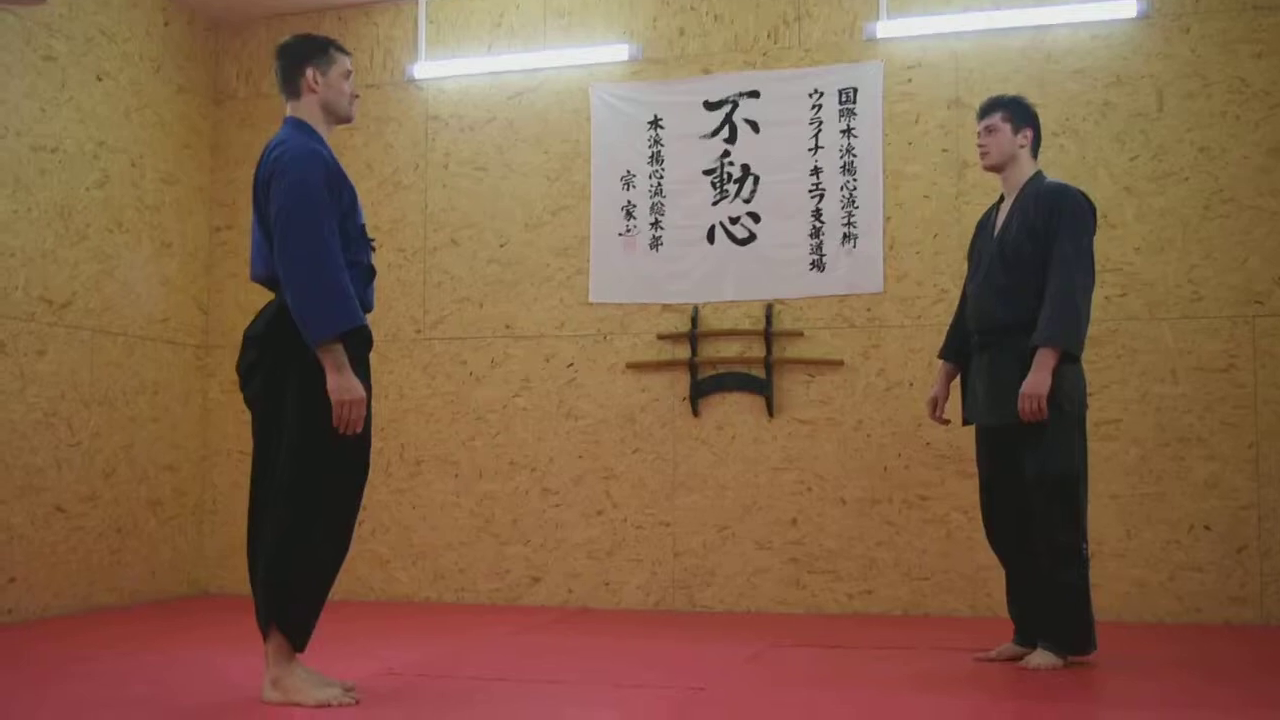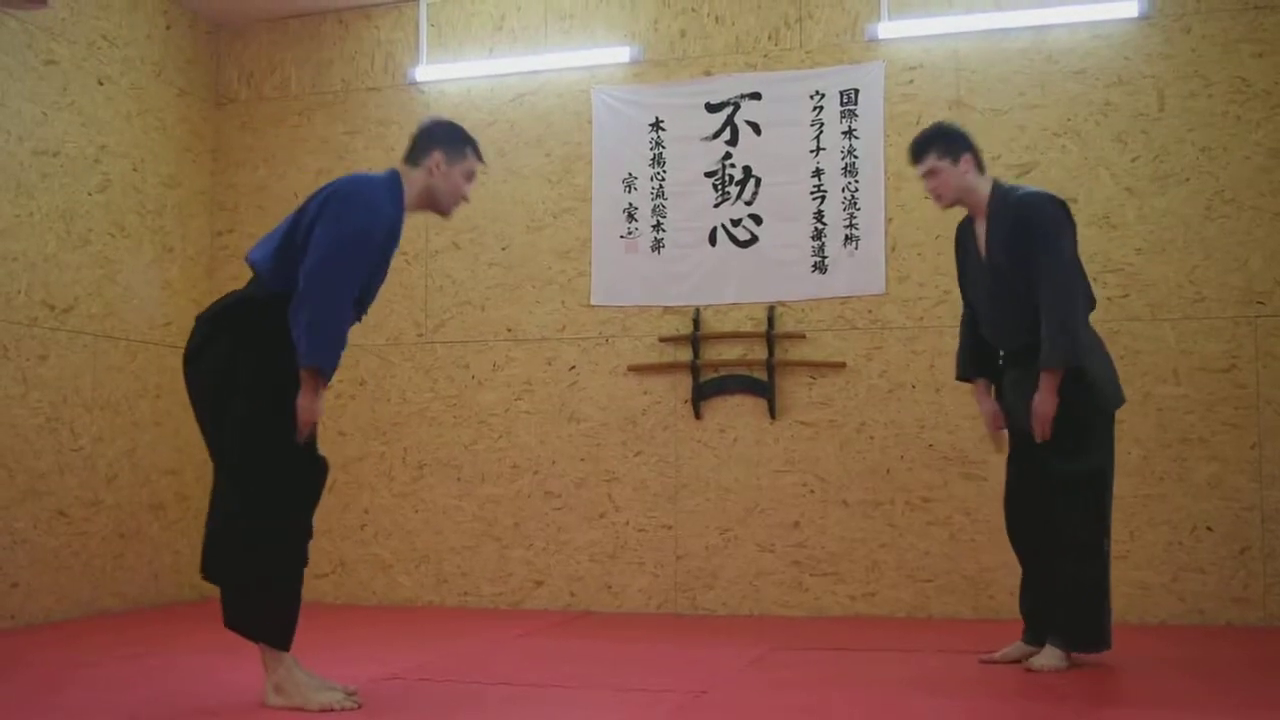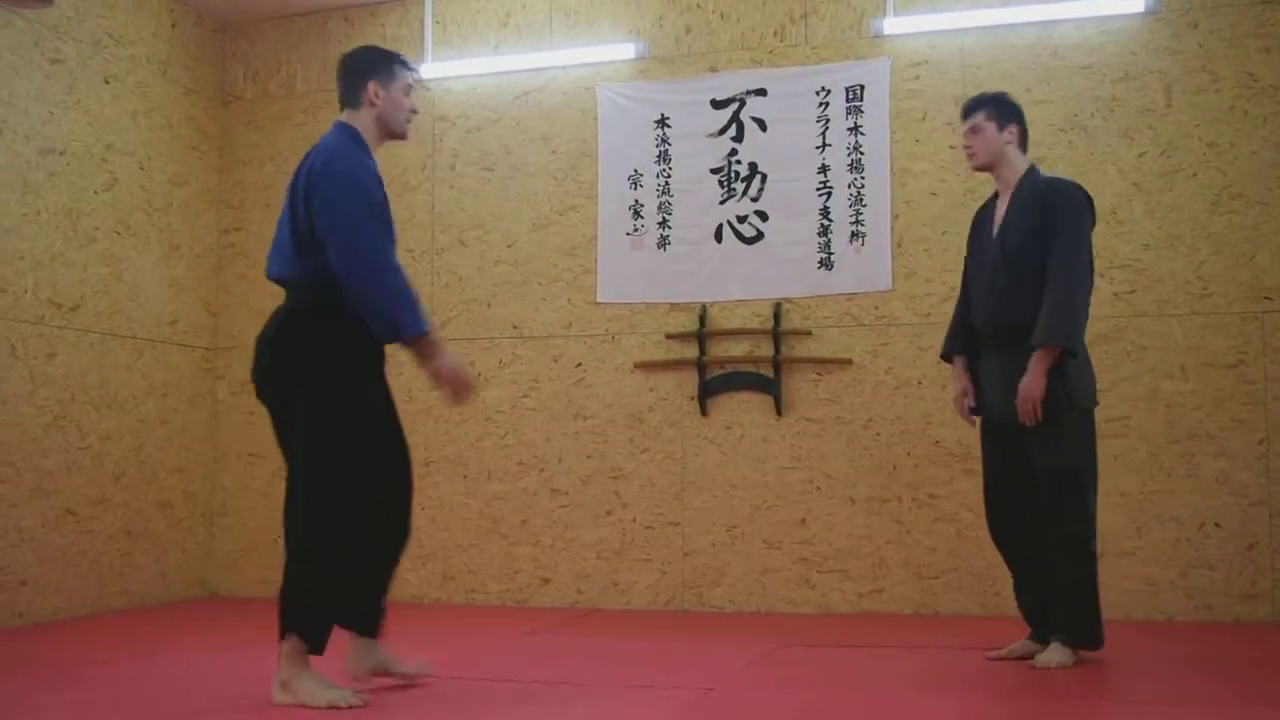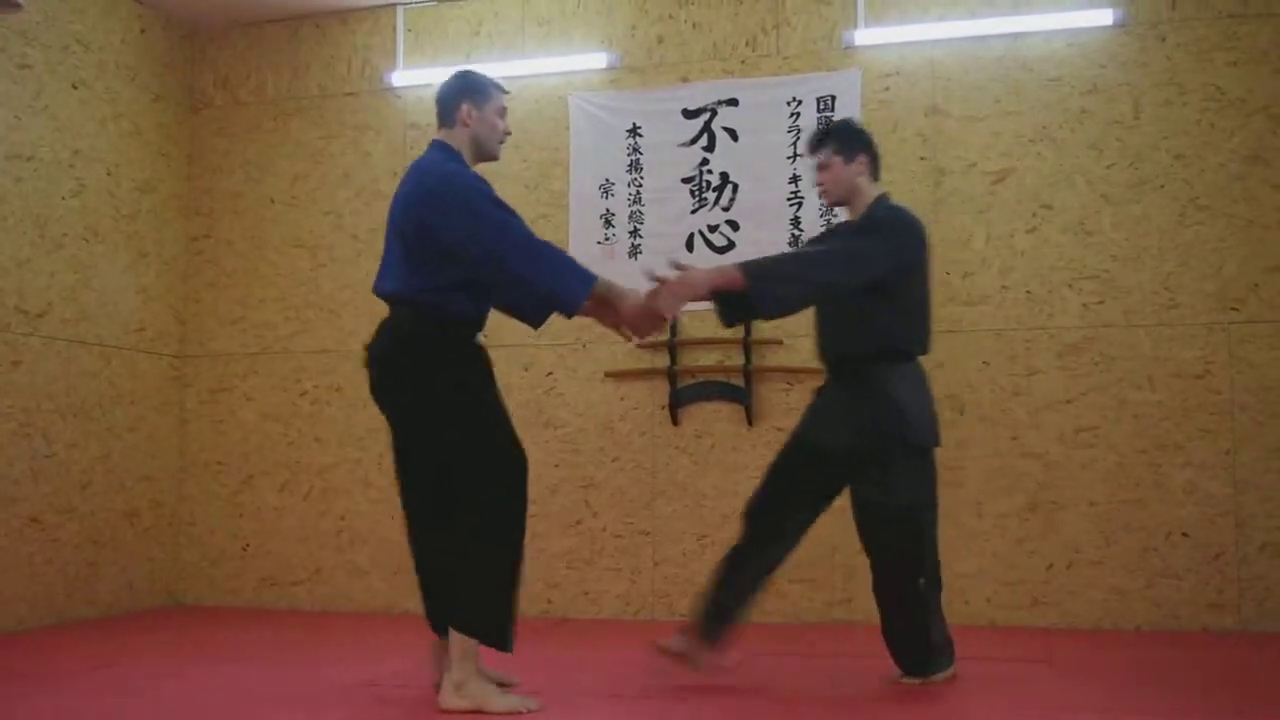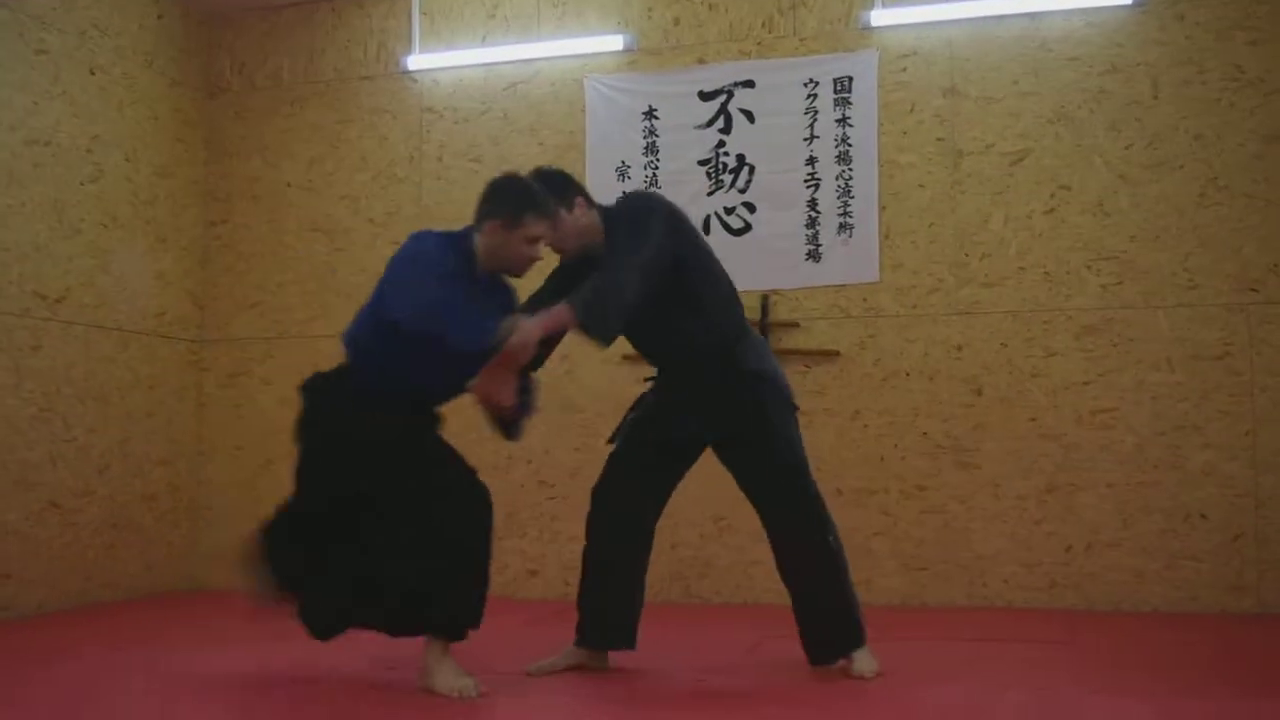
dt=1s
person 1, frame 1
left shoulder: (301, 156)
right shoulder: (300, 157)
right elbow: (309, 273)
right wrist: (339, 367)
left hip: (305, 353)
right hip: (311, 355)
left knee: (299, 506)
right knee: (306, 506)
left ankle: (285, 663)
right ankle: (282, 671)
person 1, frame 2
left shoulder: (371, 202)
right shoulder: (369, 201)
right elbow: (321, 297)
left wrist: (306, 382)
right wrist: (312, 388)
left hip: (255, 349)
right hip: (244, 349)
left knee: (279, 501)
right knee: (268, 503)
left ankle: (283, 667)
right ankle: (281, 676)
person 1, frame 3
left shoulder: (344, 161)
right shoulder: (339, 163)
left elbow: (361, 269)
right elbow: (368, 269)
left wrist: (415, 346)
right wrist: (431, 350)
left hip: (332, 348)
right hip: (317, 350)
left knee: (375, 496)
right knee: (331, 505)
left ankle: (366, 647)
right ankle: (293, 671)
person 1, frame 4
left shoulder: (440, 180)
right shoulder: (447, 181)
left elbow: (490, 271)
right elbow: (516, 252)
left wrist: (589, 305)
right wrist: (614, 297)
left hip: (428, 353)
right hip: (430, 357)
left knee: (451, 502)
right knee: (475, 500)
left ankle: (451, 657)
person 1, frame 5
left shoulder: (495, 295)
right shoulder: (427, 257)
right elbow: (433, 321)
left wrist: (506, 399)
right wrist: (510, 338)
left hip: (398, 414)
right hip: (353, 410)
right knee: (453, 508)
right ankle: (436, 655)
person 2, frame 1
left shoulder: (1061, 202)
right shoulder: (989, 221)
left elbow: (1069, 292)
left wrist: (1042, 369)
right wrist: (946, 374)
left hip: (1041, 383)
right hip: (993, 387)
left knee: (1052, 512)
right knee: (1005, 514)
left ankle: (1063, 637)
right ankle: (1029, 630)
person 2, frame 2
left shoulder: (1035, 211)
right shoulder: (966, 234)
left elbow: (1062, 302)
right elbow: (976, 317)
left wrist: (1049, 386)
right wrist: (984, 392)
left hip: (1073, 384)
right hip: (1020, 386)
left knee: (1076, 513)
right knee: (1026, 513)
left ankle: (1070, 636)
right ankle: (1039, 630)
person 2, frame 3
left shoulder: (1059, 198)
right shoulder: (985, 215)
left elbow: (1068, 290)
left wrist: (1038, 367)
right wrist: (962, 370)
left hip: (1051, 377)
right hip: (996, 379)
left knee: (1064, 511)
right knee: (1010, 513)
left ankle: (1070, 635)
right ankle: (1042, 628)
person 2, frame 4
left shoulder: (896, 231)
right shoulder: (840, 237)
left elbow: (812, 272)
right elbow: (801, 275)
left wrist: (714, 278)
right wrist: (705, 289)
left hip: (888, 403)
right hip: (841, 397)
left knee: (898, 537)
right knee: (771, 515)
left ankle: (928, 658)
right ankle: (706, 633)
person 2, frame 5
left shoulder: (644, 215)
right shoulder: (579, 265)
left elbow: (618, 285)
right elbow: (535, 319)
left wrist: (546, 321)
left hip: (739, 378)
right hip: (679, 387)
left knee: (793, 507)
right knee: (617, 505)
left ankle: (845, 643)
right ankle: (594, 643)
